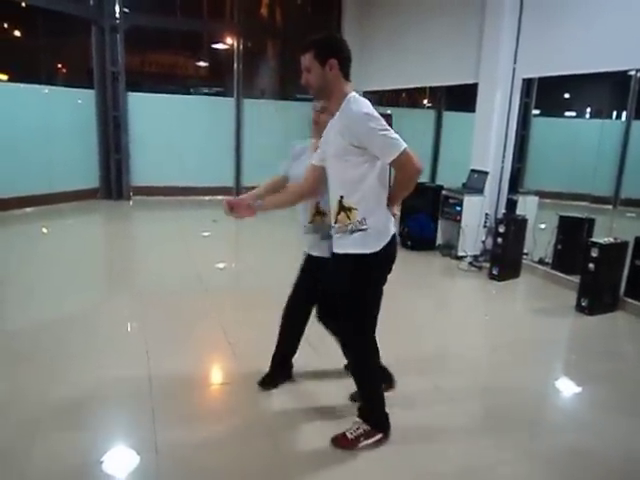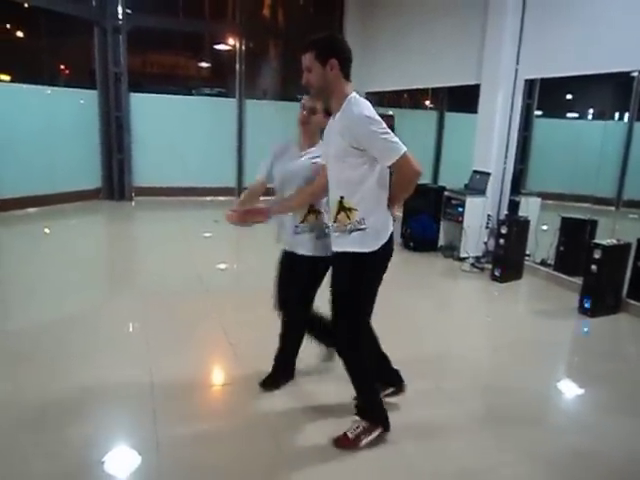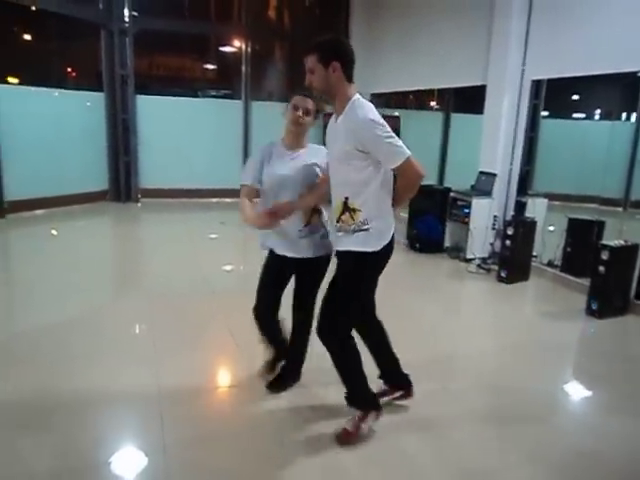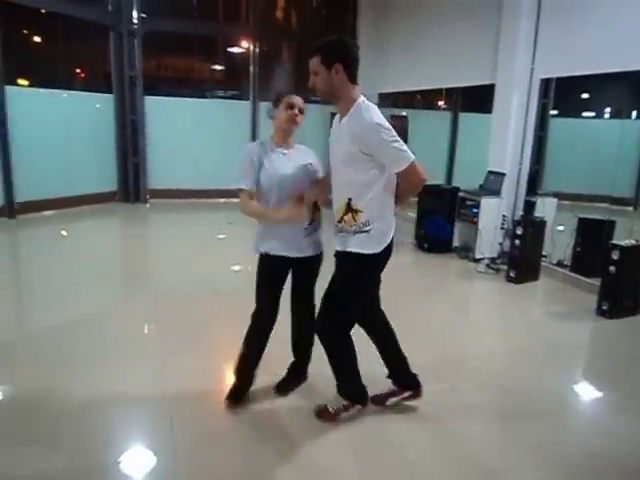
dt=0.1s
person 1, frame 1
left shoulder: (358, 115)
right shoulder: (335, 122)
left elbow: (411, 167)
right elbow: (310, 183)
left wrist: (387, 205)
right wrist: (259, 205)
left hip: (367, 248)
right hip: (348, 245)
left knee: (355, 330)
right knee: (337, 318)
left ankle: (375, 421)
right ankle: (372, 379)
person 1, frame 2
left shoulder: (359, 117)
right shoulder: (336, 122)
left elbow: (410, 171)
right elbow: (321, 186)
left wrist: (387, 206)
right wrist: (271, 210)
left hip: (365, 247)
right hip: (348, 244)
left knee: (348, 329)
right knee: (348, 322)
left ankle: (373, 417)
right ankle: (386, 379)
person 1, frame 3
left shoulder: (362, 121)
right shoulder: (338, 121)
left elbow: (411, 175)
left wrist: (384, 209)
right wrist: (290, 207)
left hip: (366, 244)
right hip: (353, 242)
left knee: (332, 324)
right knee: (359, 316)
left ankle: (365, 406)
right ankle: (397, 381)
person 1, frame 4
left shoulder: (366, 122)
right shoulder: (341, 120)
left elbow: (414, 177)
left wrist: (388, 206)
right wrist: (306, 195)
left hip: (364, 245)
right hip: (353, 241)
left knee: (330, 322)
right knee: (366, 313)
left ankle: (352, 397)
right ankle: (406, 383)
person 2, frame 1
right shoulder: (302, 151)
right elbow: (279, 182)
right wrist: (248, 199)
left hip: (330, 247)
right hip: (318, 245)
left knee: (296, 309)
left ankle: (281, 368)
person 2, frame 2
right shoulder: (282, 150)
right elbow: (260, 186)
right wrist: (239, 208)
left hip: (316, 248)
right hip: (291, 244)
left knee: (295, 308)
right knee: (288, 305)
left ankle: (284, 368)
right ankle: (333, 338)
person 2, frame 3
left shoulder: (321, 155)
right shoulder: (267, 152)
right elbow: (247, 193)
right wrist: (250, 215)
left hip: (315, 249)
right hip: (279, 247)
left knee: (303, 310)
right knee: (263, 309)
left ankle: (290, 368)
right ankle: (279, 351)
person 2, frame 4
left shoulder: (308, 155)
right shoulder: (256, 152)
right elbow: (246, 202)
right wrist: (277, 214)
left hip: (308, 248)
right hip: (273, 249)
left knee: (303, 312)
right knee: (264, 316)
left ankle: (298, 371)
right ankle: (243, 380)
